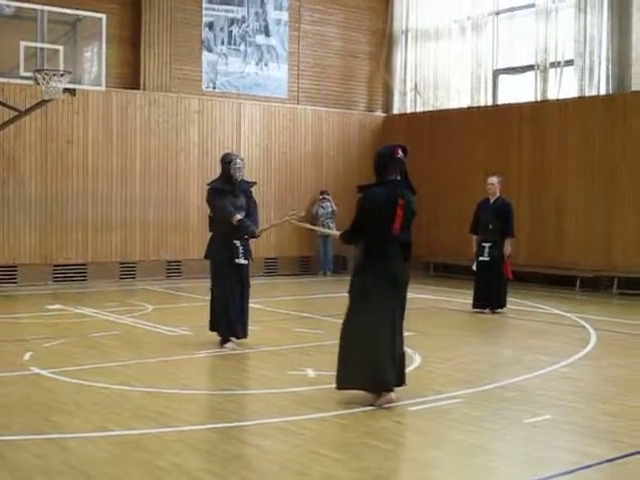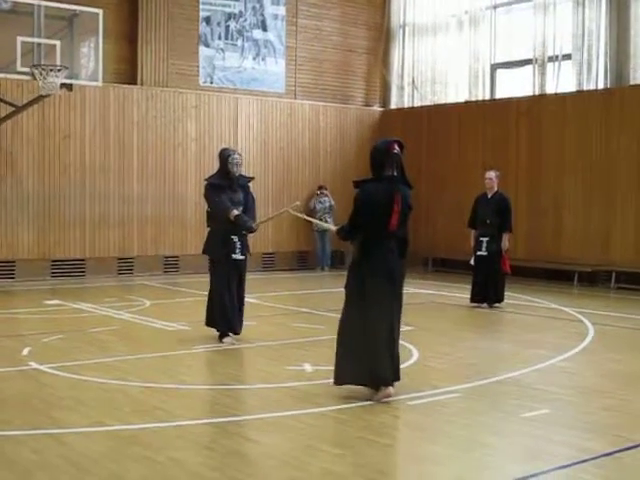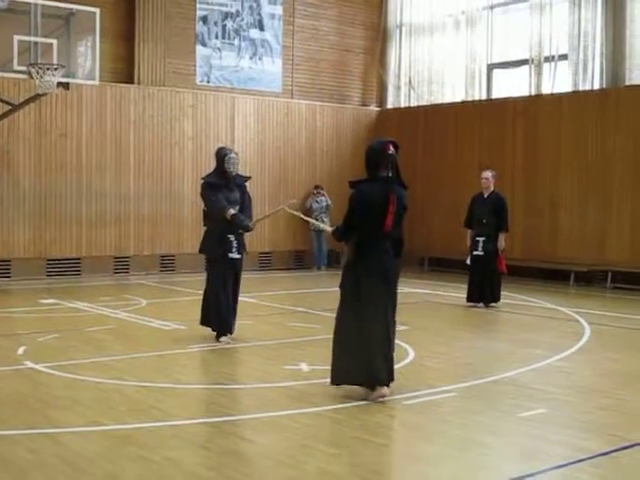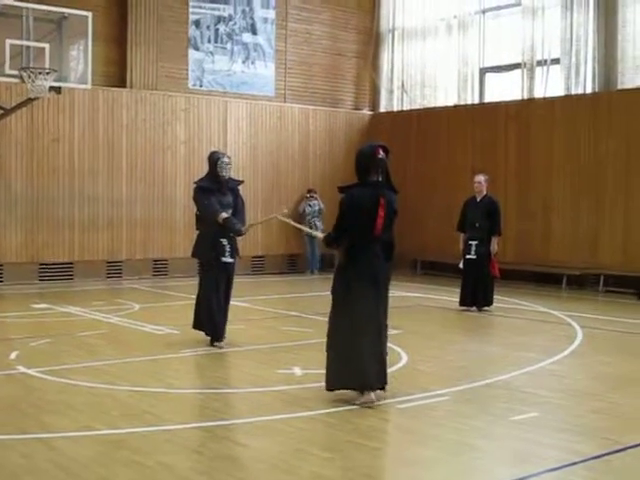
dt=0.1s
person 1, frame 1
left shoulder: (372, 197)
right shoulder: (407, 197)
left elbow: (356, 231)
right elbow: (404, 231)
left wrist: (345, 236)
left hip: (375, 267)
right hip: (398, 267)
left knee: (370, 324)
right knee: (391, 323)
left ankle: (384, 386)
right ankle: (387, 381)
person 1, frame 2
left shoulder: (368, 192)
right shoulder: (403, 193)
left elbow: (354, 227)
right elbow: (399, 227)
left wrist: (342, 232)
left hip: (370, 262)
right hip: (394, 262)
left knee: (368, 320)
right knee: (387, 319)
left ankle: (382, 382)
right ankle: (385, 377)
person 1, frame 3
left shoulder: (363, 193)
right shoulder: (399, 193)
left elbow: (348, 228)
right elbow: (394, 227)
left wrist: (337, 233)
left hip: (365, 263)
right hip: (389, 262)
left knee: (363, 320)
right knee: (382, 319)
left ankle: (377, 381)
right ankle: (380, 377)
person 1, frame 4
left shoulder: (353, 197)
right shoulder: (389, 198)
left elbow: (339, 233)
right elbow: (384, 232)
left wrist: (329, 240)
left hip: (356, 267)
right hip: (380, 266)
left knee: (354, 325)
right knee: (374, 323)
left ankle: (366, 387)
right ankle: (372, 381)
person 2, frame 1
left shoulder: (245, 189)
right shoulder: (216, 191)
left elbow: (252, 211)
right elbow: (226, 212)
left wrist: (251, 228)
right wrist: (243, 224)
left hip: (241, 245)
right hip: (222, 245)
left knee: (240, 289)
right knee: (224, 290)
left ankle: (233, 330)
right ankle: (226, 335)
person 2, frame 2
left shoulder: (243, 185)
right shoulder: (214, 186)
left elbow: (250, 207)
right elbow: (223, 207)
left wrist: (249, 223)
right wrist: (241, 220)
left hip: (238, 240)
right hip: (220, 241)
left knee: (237, 285)
right knee: (222, 285)
left ankle: (230, 326)
right ankle: (224, 330)
person 2, frame 3
left shoulder: (240, 184)
right shoulder: (210, 185)
left elbow: (246, 206)
right elbow: (220, 206)
left wrist: (245, 222)
right wrist: (238, 219)
left hip: (235, 239)
right hip: (217, 240)
left knee: (232, 284)
right knee: (218, 284)
left ankle: (224, 325)
right ankle: (221, 329)
person 2, frame 4
left shoulder: (233, 188)
right shoulder: (203, 189)
left elbow: (239, 210)
right elbow: (212, 210)
left wrist: (238, 225)
right wrist: (229, 222)
left hip: (228, 243)
right hip: (210, 244)
left knee: (224, 288)
right knee: (212, 288)
left ankle: (217, 331)
right ankle: (215, 334)
person 3, frame 1
left shoulder: (505, 205)
right shoulder: (481, 204)
left elbow: (509, 228)
right elbow: (475, 226)
left wrist: (507, 246)
right wrist: (475, 243)
left hip: (498, 245)
right hip: (483, 244)
left knee: (497, 275)
right knee: (482, 274)
left ankle: (495, 304)
right ankle: (482, 303)
person 3, frame 2
left shoulder: (503, 200)
right shoulder: (479, 199)
left elbow: (507, 223)
right elbow: (473, 221)
left wrist: (505, 240)
right wrist: (473, 238)
left hip: (496, 240)
right hip: (481, 239)
left knee: (495, 270)
right knee: (479, 269)
left ankle: (493, 299)
right ankle: (480, 297)
person 3, frame 3
left shoulder: (499, 199)
right shoulder: (476, 199)
left elbow: (503, 223)
right elbow: (469, 221)
left wrist: (501, 240)
right wrist: (469, 238)
left hip: (492, 239)
right hip: (477, 239)
left knee: (491, 269)
right knee: (475, 268)
left ankle: (489, 298)
right ankle: (476, 297)
person 3, frame 4
left shoulder: (492, 203)
right shoulder: (468, 203)
left elbow: (496, 226)
right elbow: (462, 224)
left wrist: (494, 244)
right wrist: (462, 242)
left hip: (485, 243)
right hip: (470, 243)
left knee: (484, 273)
right knee: (468, 272)
left ankle: (482, 302)
right ankle: (469, 301)
